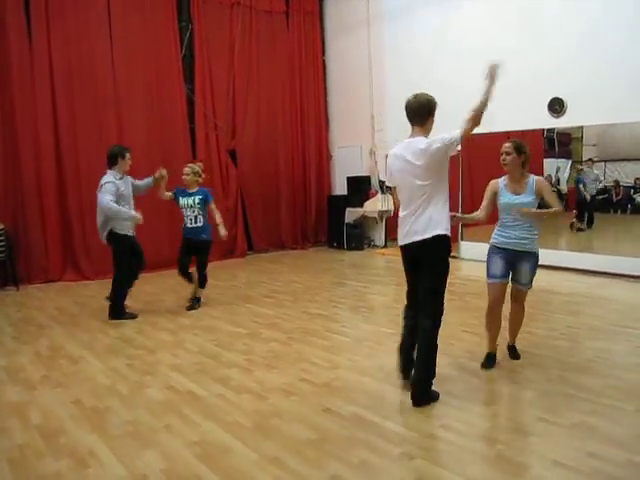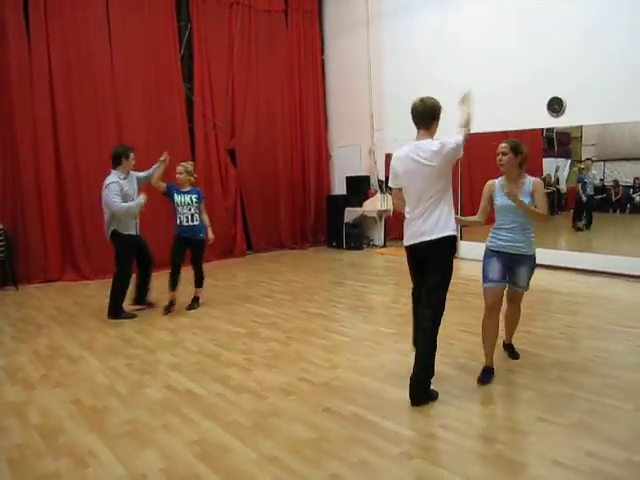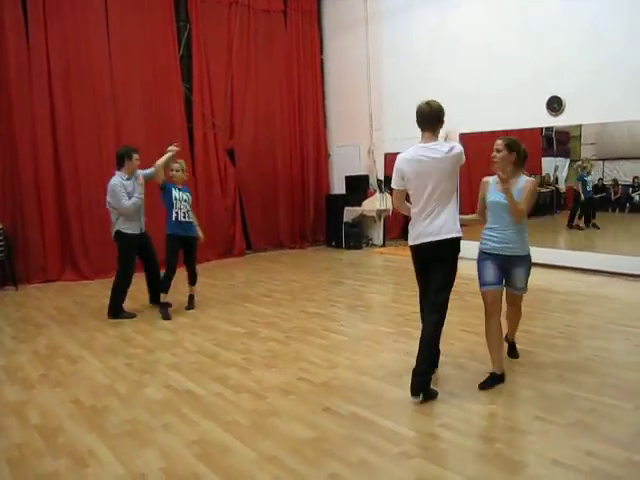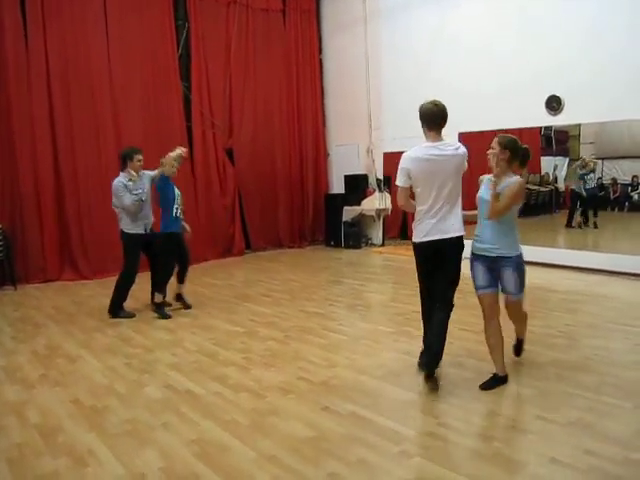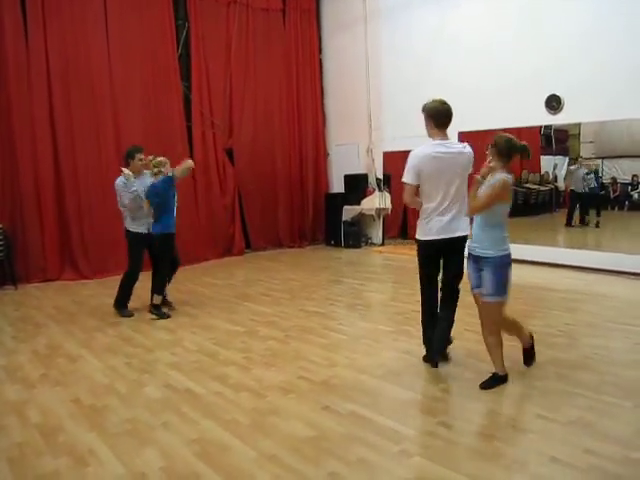
dt=0.1s
person 1, frame 1
left shoulder: (394, 155)
right shoulder: (439, 146)
right elbow: (474, 119)
right wrist: (490, 83)
left hip: (407, 238)
right hip: (435, 236)
left knee: (414, 301)
right knee: (431, 308)
left ankle: (406, 359)
right ankle: (421, 386)
person 1, frame 2
left shoulder: (399, 157)
right shoulder: (444, 149)
left elbow: (398, 203)
right elbow: (464, 130)
right wrist: (465, 107)
left hip: (413, 239)
right hip: (441, 238)
left knee: (420, 300)
right knee: (431, 307)
left ankle: (423, 367)
right ankle: (420, 386)
person 1, frame 3
left shoulder: (404, 159)
right shoulder: (454, 152)
left elbow: (398, 204)
right wrist: (446, 140)
left hip: (418, 239)
right hip: (447, 237)
left knee: (427, 301)
right knee: (437, 305)
left ankle: (428, 361)
right ankle: (421, 377)
person 1, frame 4
left shoulder: (409, 157)
right shoulder: (459, 153)
left elbow: (402, 202)
left hip: (422, 237)
right hip: (451, 236)
left knee: (428, 298)
right knee: (443, 299)
left ankle: (430, 355)
right ankle: (430, 359)
person 1, frame 5
left shoulder: (419, 155)
right shoulder: (466, 152)
left elbow: (409, 199)
left hip: (429, 234)
right hip: (458, 233)
left knee: (429, 294)
right knee: (450, 290)
left ankle: (433, 350)
right ankle: (441, 343)
person 2, frame 1
left shoulder: (538, 183)
right shoulder: (496, 185)
left elbow: (558, 208)
right elbow: (482, 214)
left wrist: (535, 213)
right wrist: (460, 217)
left hip: (527, 250)
right hip: (499, 247)
left knee: (518, 299)
right knee: (494, 301)
left ankle: (512, 342)
right ankle: (491, 351)
person 2, frame 2
left shoulder: (534, 184)
right shoulder: (492, 185)
left elbow: (543, 215)
right elbow: (480, 218)
left wrist: (518, 201)
right wrist: (456, 219)
left hip: (524, 253)
right hip: (496, 250)
left knee: (514, 301)
right knee: (491, 306)
left ankle: (508, 341)
right ankle: (488, 365)
person 2, frame 3
left shoulder: (527, 184)
right shoulder: (486, 182)
left elbow: (520, 216)
left wrist: (508, 186)
right wrist: (456, 218)
left hip: (517, 254)
right hip: (488, 252)
left knee: (514, 303)
right knee: (492, 309)
left ankle: (509, 338)
right ankle: (497, 370)
person 2, frame 4
left shoulder: (516, 184)
right shoulder: (484, 180)
left elbow: (494, 213)
left wrist: (496, 183)
left hip: (508, 256)
right hip: (480, 254)
left knee: (514, 310)
right knee: (489, 312)
left ankle: (519, 337)
right ankle: (500, 371)
person 2, frame 5
left shoulder: (501, 182)
right shoulder: (494, 178)
left elbow: (473, 209)
left wrist: (478, 180)
left hip: (494, 256)
right hip: (475, 254)
left knee: (495, 316)
right knee: (485, 315)
left ankle: (526, 338)
right ankle: (499, 371)
person 3, frame 1
left shoulder: (125, 179)
right shoulder: (108, 183)
left elbow: (139, 187)
right elbow: (106, 206)
left wrist: (154, 178)
right wrist: (133, 214)
left hip: (127, 232)
right hip: (117, 233)
left knee: (138, 263)
right knee: (124, 270)
left ankle: (115, 296)
right ankle: (116, 311)
person 3, frame 2
left shoulder: (131, 177)
right shoulder: (112, 183)
left elbow: (146, 176)
right elbow: (117, 208)
left wrist: (159, 164)
right wrist: (140, 202)
left hip: (133, 231)
right hip: (121, 232)
left knee: (147, 261)
right knee: (124, 270)
left ankle: (140, 298)
right ankle: (115, 310)
person 3, frame 3
left shoulder: (138, 175)
right shoulder: (115, 184)
left elbow: (154, 171)
right elbow: (129, 209)
left wrist: (168, 155)
right wrist: (139, 189)
left hip: (140, 230)
right hip: (125, 233)
left knee: (152, 264)
right knee: (125, 270)
left ankle: (157, 298)
right ankle: (115, 309)
person 3, frame 4
left shoulder: (144, 176)
right shoulder: (119, 184)
left elbow: (161, 172)
right elbow: (132, 206)
left wrist: (174, 156)
right wrist: (138, 186)
left hip: (147, 229)
right hip: (131, 232)
left knee: (157, 264)
right knee: (130, 270)
left ankle: (158, 299)
right ankle: (116, 308)
person 3, frame 5
left shoulder: (150, 176)
right shoulder: (122, 182)
right elbow: (135, 205)
right wrist: (131, 183)
right hip: (135, 230)
right knee: (134, 267)
right ankle: (120, 303)
person 4, frame 1
left shoulder: (205, 193)
right shoulder: (180, 192)
left elbow: (214, 212)
right elbow: (163, 196)
left wrist: (221, 227)
right wrist: (163, 180)
left hip: (203, 236)
right hip: (187, 236)
left knee: (201, 267)
right knee: (182, 268)
left ankle: (198, 297)
right ankle: (196, 287)
person 4, frame 2
left shoulder: (196, 192)
right shoulder: (172, 189)
left elbow: (202, 213)
right elbow: (155, 182)
left wrist: (209, 229)
right wrist: (162, 165)
left hip: (198, 235)
right hip: (181, 235)
left knee: (197, 266)
right knee: (175, 267)
left ankle: (196, 298)
right ankle: (171, 300)
person 4, frame 3
left shoulder: (187, 190)
right shoulder: (166, 186)
right elbow: (158, 174)
left wrist: (198, 228)
left hip: (189, 233)
right hip: (174, 233)
left knee: (191, 266)
right knee: (171, 267)
left ankle: (191, 296)
right ankle: (163, 303)
person 4, frame 4
left shoulder: (171, 183)
right shoulder: (163, 181)
right elbow: (168, 168)
left wrist: (182, 223)
left hip: (176, 230)
right hip: (168, 231)
left knee: (184, 262)
right knee: (168, 266)
left ankle: (179, 294)
person 4, frame 5
left shoulder: (151, 188)
right shoulder: (167, 182)
left elbow: (150, 210)
right elbow: (187, 166)
right wrist: (187, 164)
left hip: (156, 232)
right hip: (165, 232)
left knee: (173, 263)
right knee: (165, 267)
left ankle: (157, 299)
right ankle: (156, 305)
